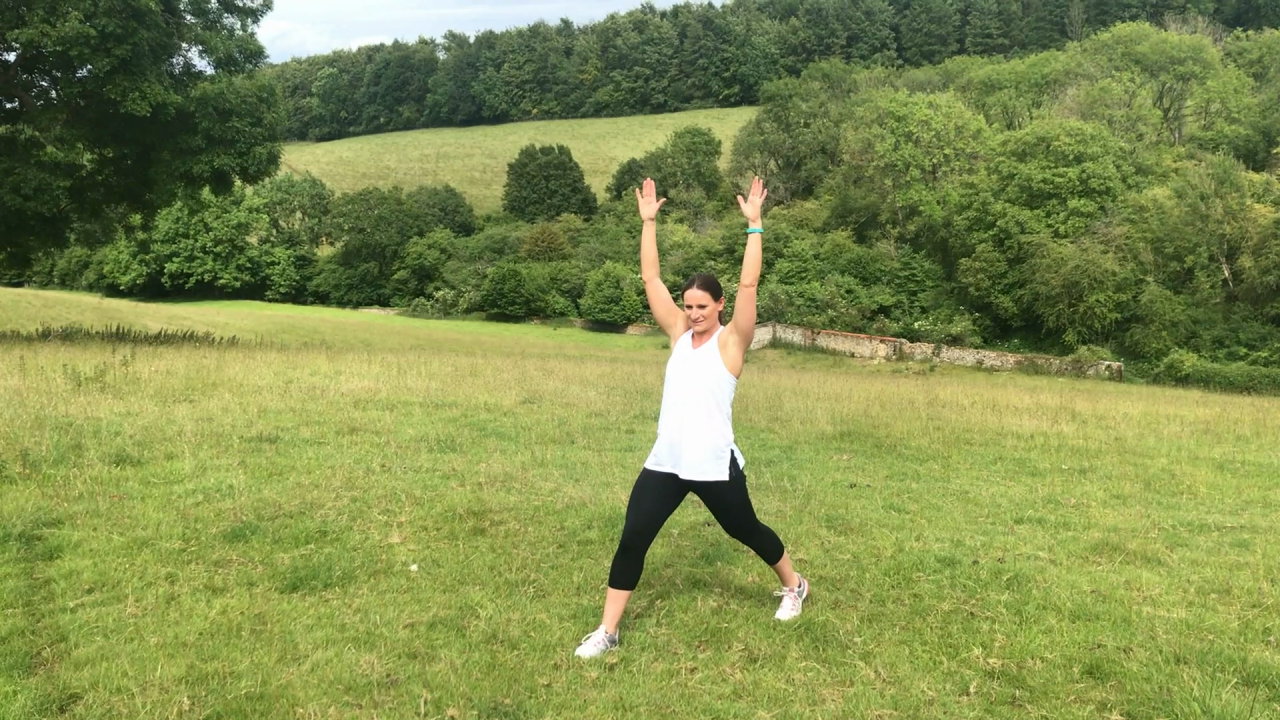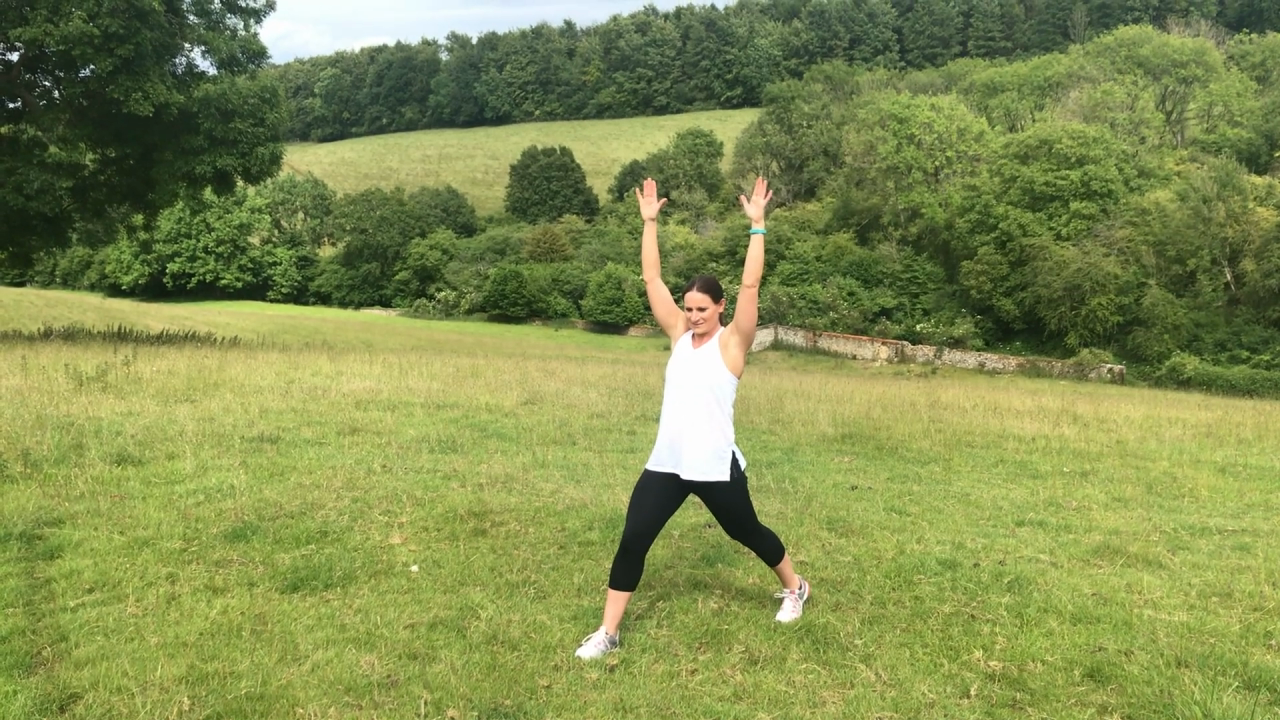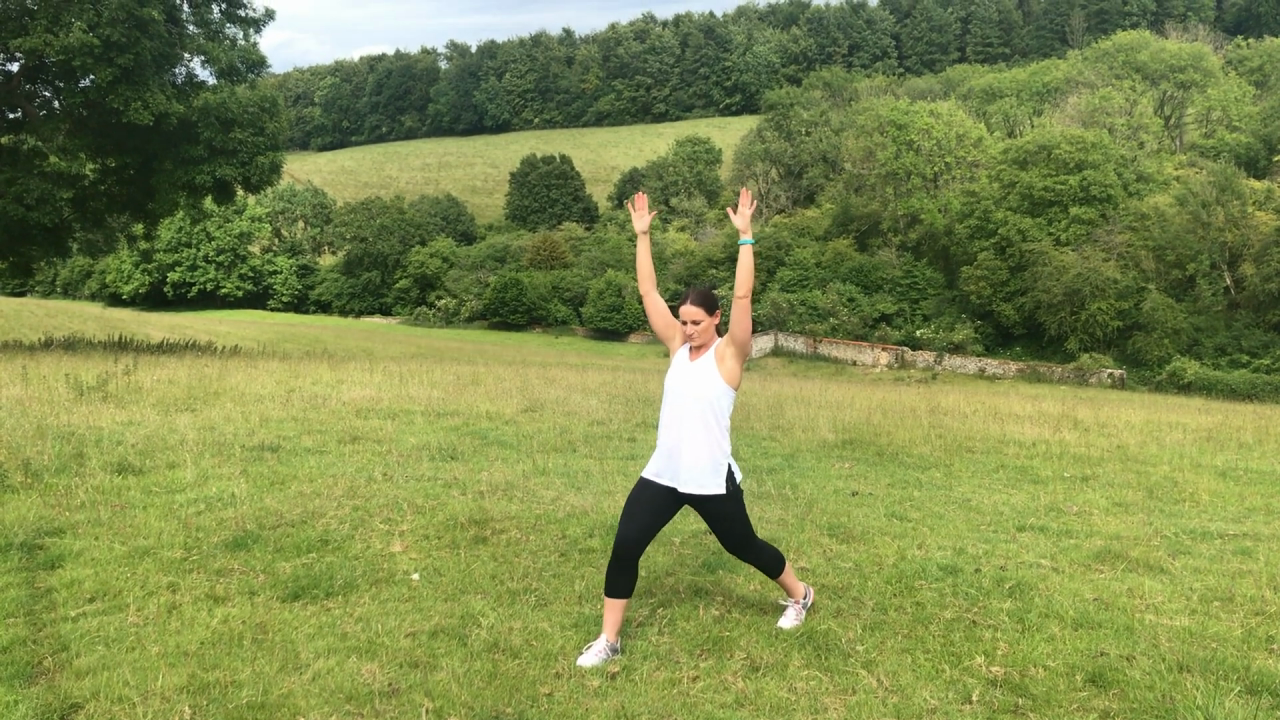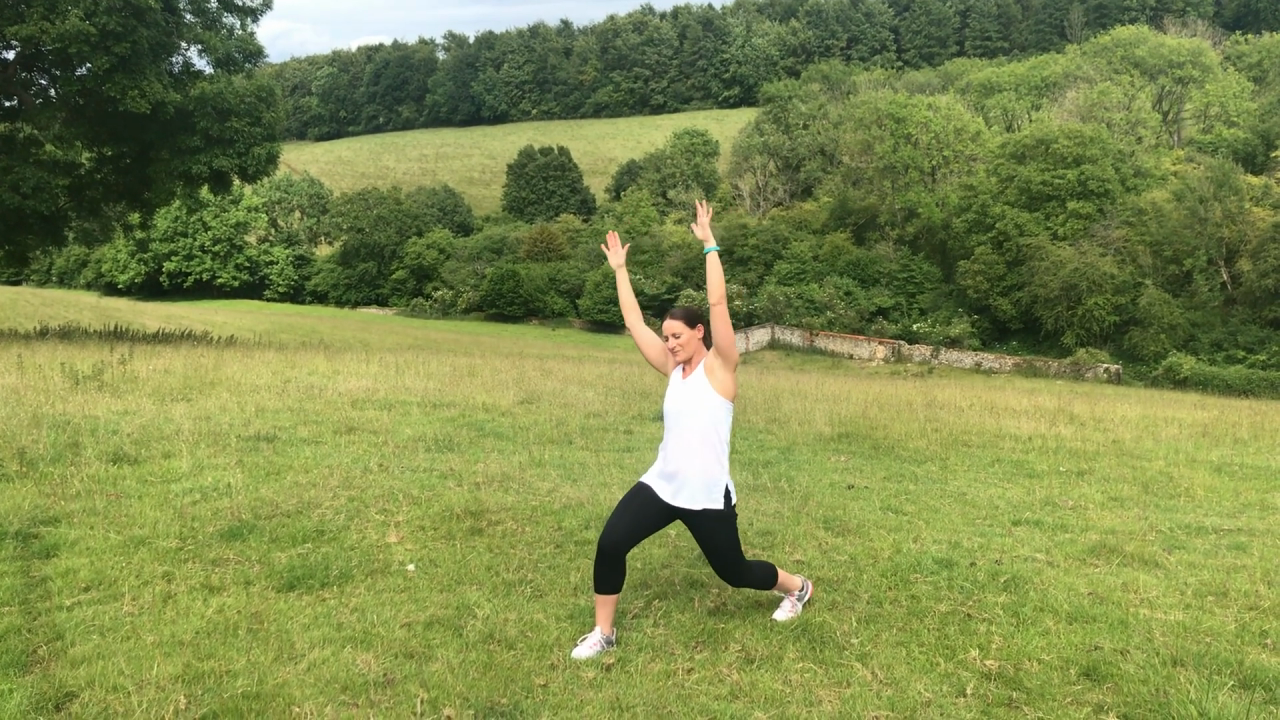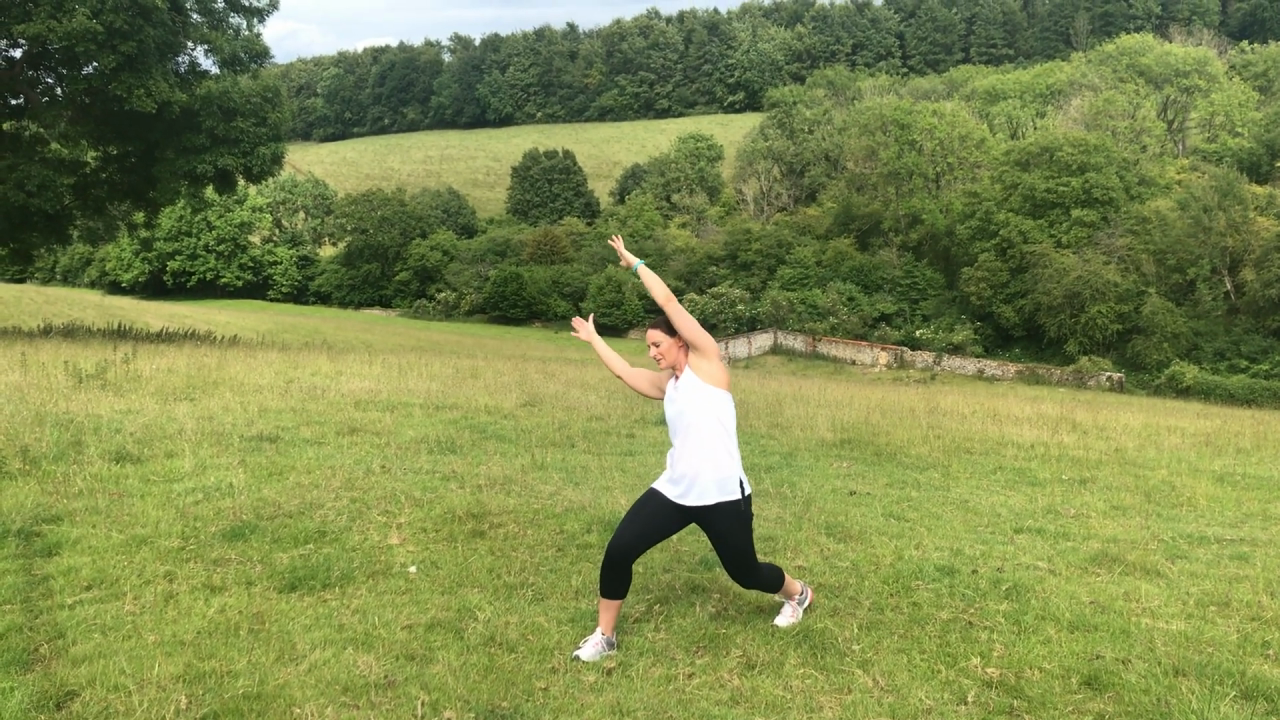
dt=1s
person 1, frame 1
left shoulder: (731, 341)
right shoulder: (679, 332)
left elbow: (749, 285)
right elbow: (651, 278)
left wrist: (754, 224)
right wrist: (648, 221)
left hip: (715, 466)
right hip: (666, 462)
left knee: (747, 531)
right knee: (632, 540)
left ankle: (794, 585)
right ankle: (607, 632)
person 1, frame 2
left shoulder: (732, 342)
right shoulder: (679, 334)
left elbow: (750, 285)
right elbow: (652, 278)
left wrist: (757, 225)
right wrist: (649, 222)
left hip: (716, 467)
right hip: (667, 463)
left knee: (748, 532)
right knee: (632, 541)
left ankle: (794, 588)
right ankle: (607, 633)
person 1, frame 3
left shoulder: (729, 354)
right shoulder: (677, 346)
left elbow: (743, 296)
right elbow: (648, 291)
left wrist: (745, 235)
right wrist: (642, 234)
left hip: (711, 478)
right hip: (663, 473)
left knee: (744, 547)
right knee: (625, 547)
left ankle: (799, 595)
right ankle: (608, 640)
person 1, frame 4
left shoulder: (720, 366)
right shoulder: (673, 368)
left elbow: (718, 303)
right elbow: (635, 322)
left wrist: (709, 244)
right wrist: (620, 269)
left hip: (708, 496)
right hip: (662, 486)
left knee: (734, 572)
right knee: (610, 544)
left ankle: (797, 587)
right ankle: (603, 633)
person 1, frame 5
left shoulder: (706, 361)
right shoulder: (666, 383)
left elbow: (669, 302)
right elbow: (623, 369)
left wrist: (634, 262)
right wrist: (592, 337)
left hip: (722, 494)
right hip: (675, 490)
left knee: (746, 573)
right knee: (618, 551)
left ankle: (798, 593)
right ankle: (604, 636)
